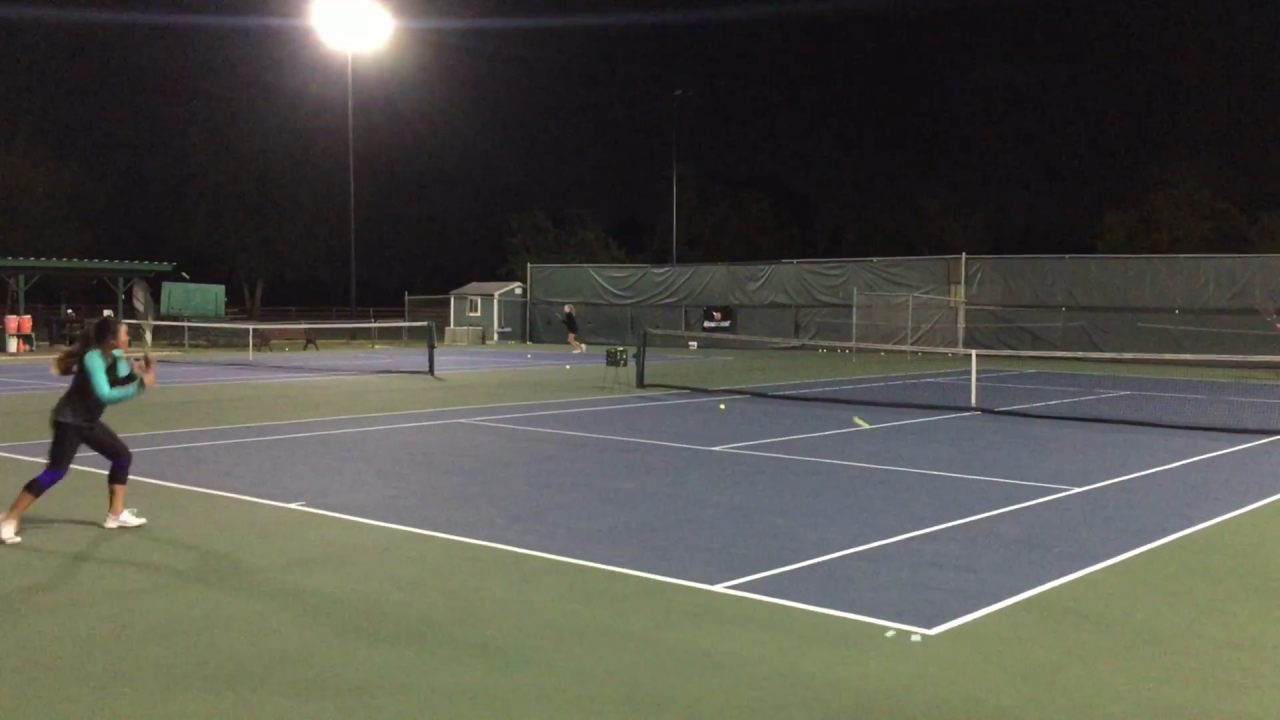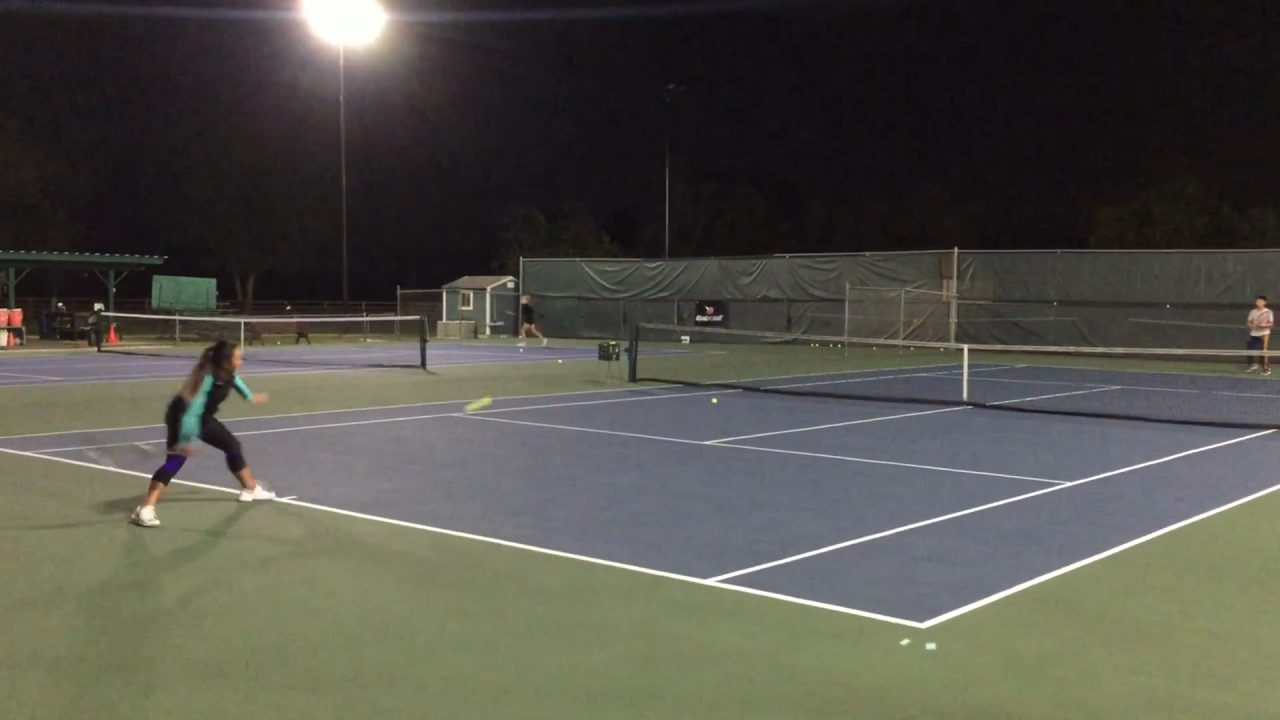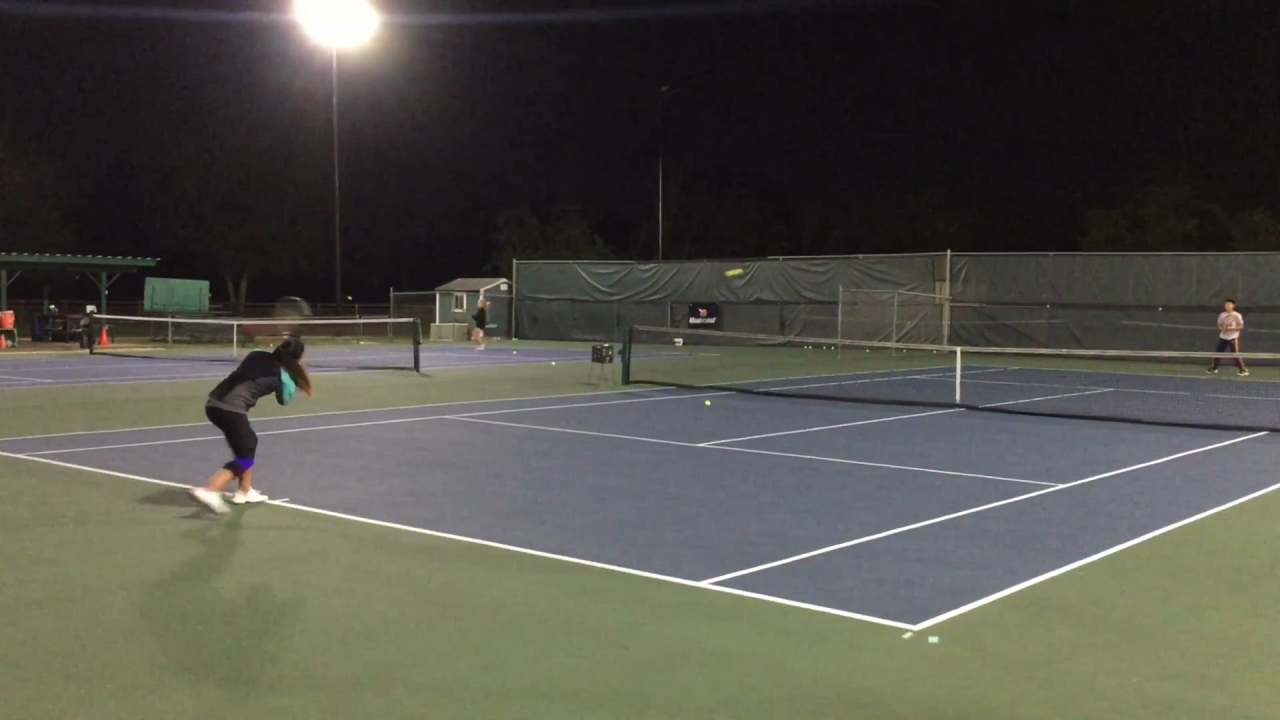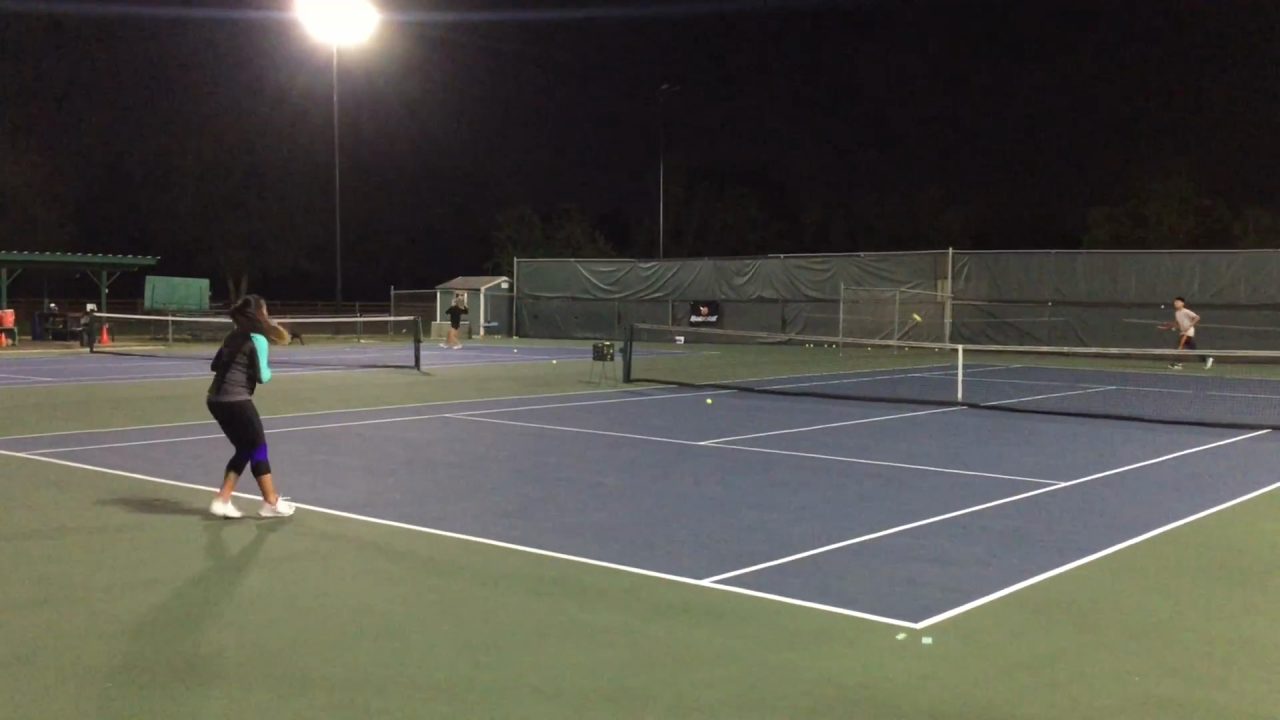
dt=0.5s
person 1, frame 1
left shoulder: (116, 356)
right shoulder: (94, 360)
left elbow: (119, 384)
right elbow: (105, 396)
left wrist: (134, 374)
right wrist: (140, 386)
left hip: (89, 421)
right hip: (69, 421)
left knee: (122, 457)
right knee: (55, 472)
left ankle: (116, 514)
person 1, frame 2
left shoulder: (229, 373)
right shoulder: (206, 380)
left elbow: (236, 382)
right elbow: (192, 411)
left wrist: (250, 396)
right wrist: (187, 440)
left hip: (203, 419)
right hip: (181, 418)
left knee: (232, 446)
right knee: (176, 460)
left ankle: (250, 489)
right ankle: (145, 509)
person 1, frame 3
left shoulder: (256, 355)
right shoulder: (283, 376)
right elbow: (285, 400)
left hip: (215, 404)
right hip: (231, 409)
left knee: (249, 442)
right knee: (244, 458)
left ankle: (244, 492)
right ankle: (208, 491)
person 1, frame 4
left shoulder: (232, 337)
right shoulder: (258, 339)
left elbow: (215, 366)
right elbow: (262, 376)
right wrist: (267, 372)
left hip: (216, 399)
right hip: (236, 399)
left knee: (244, 449)
right knee: (258, 449)
left ankle: (222, 502)
right ankle: (271, 503)
